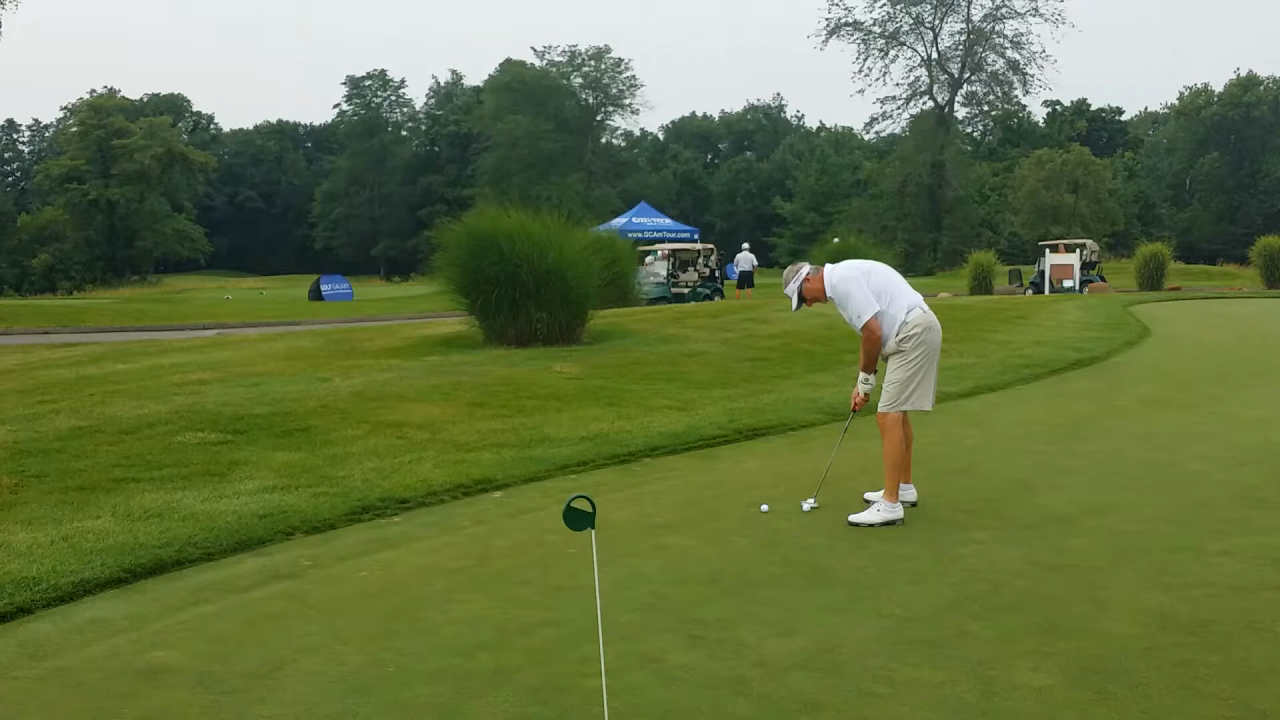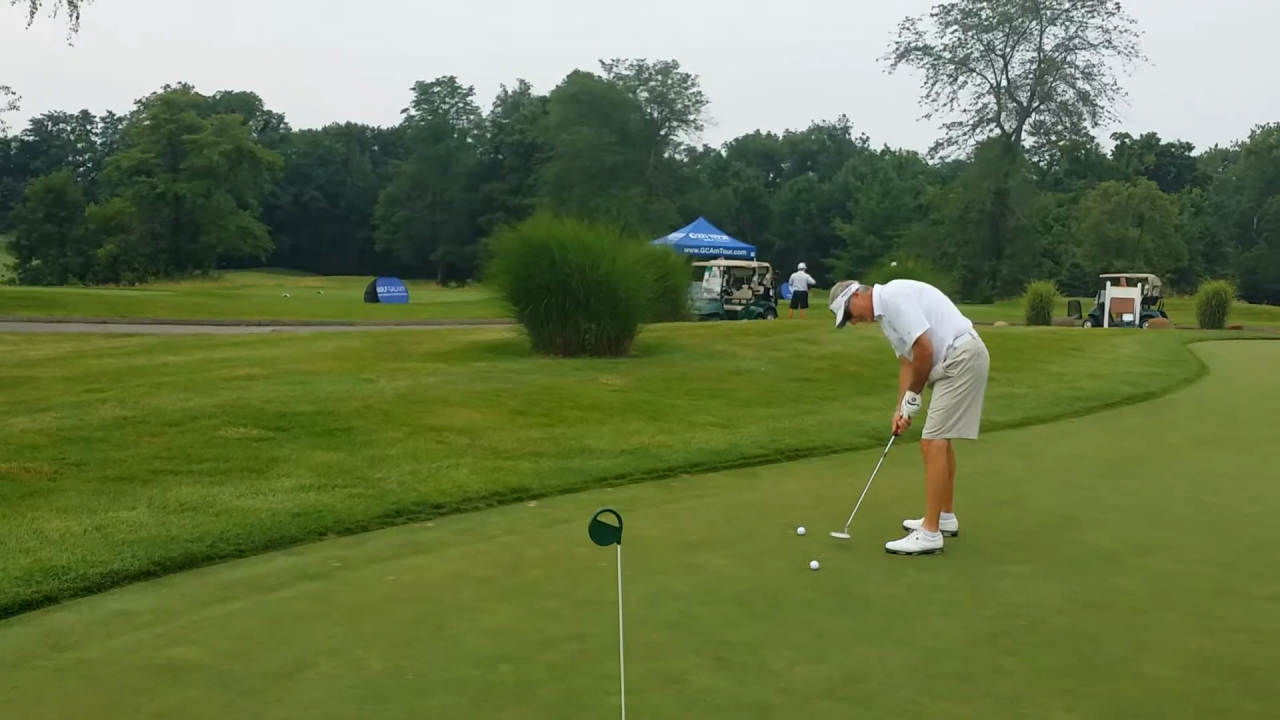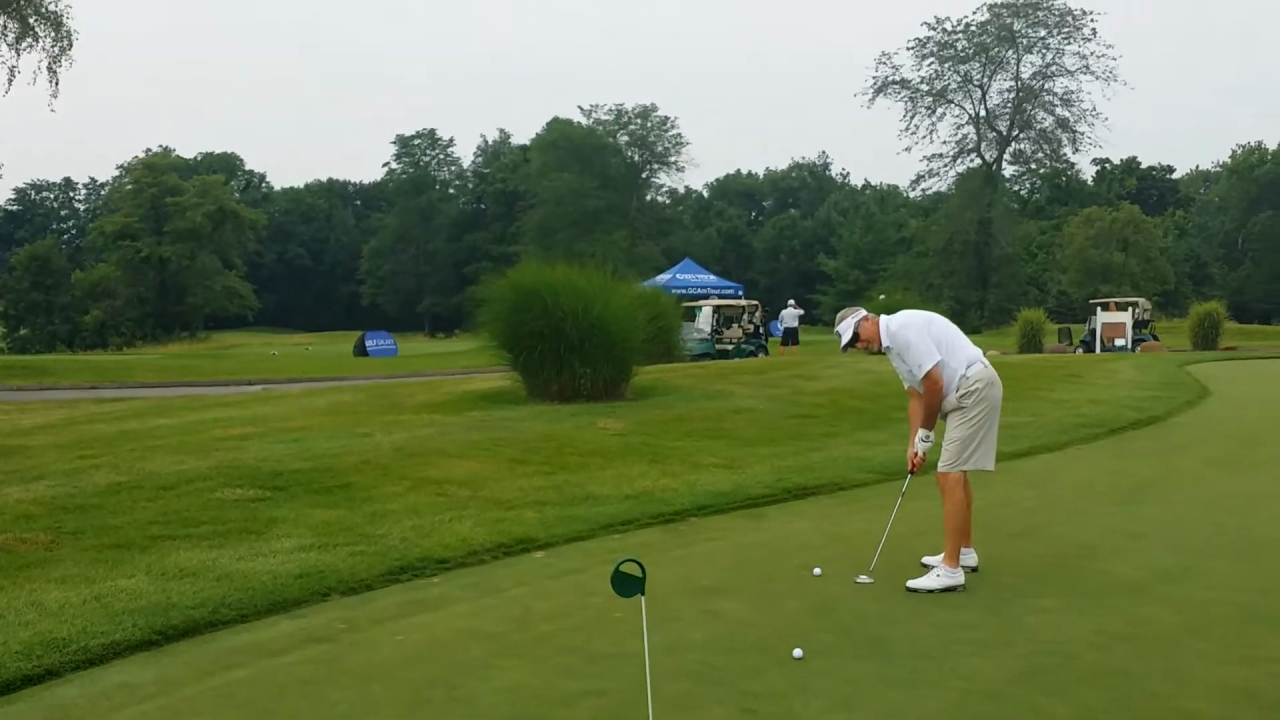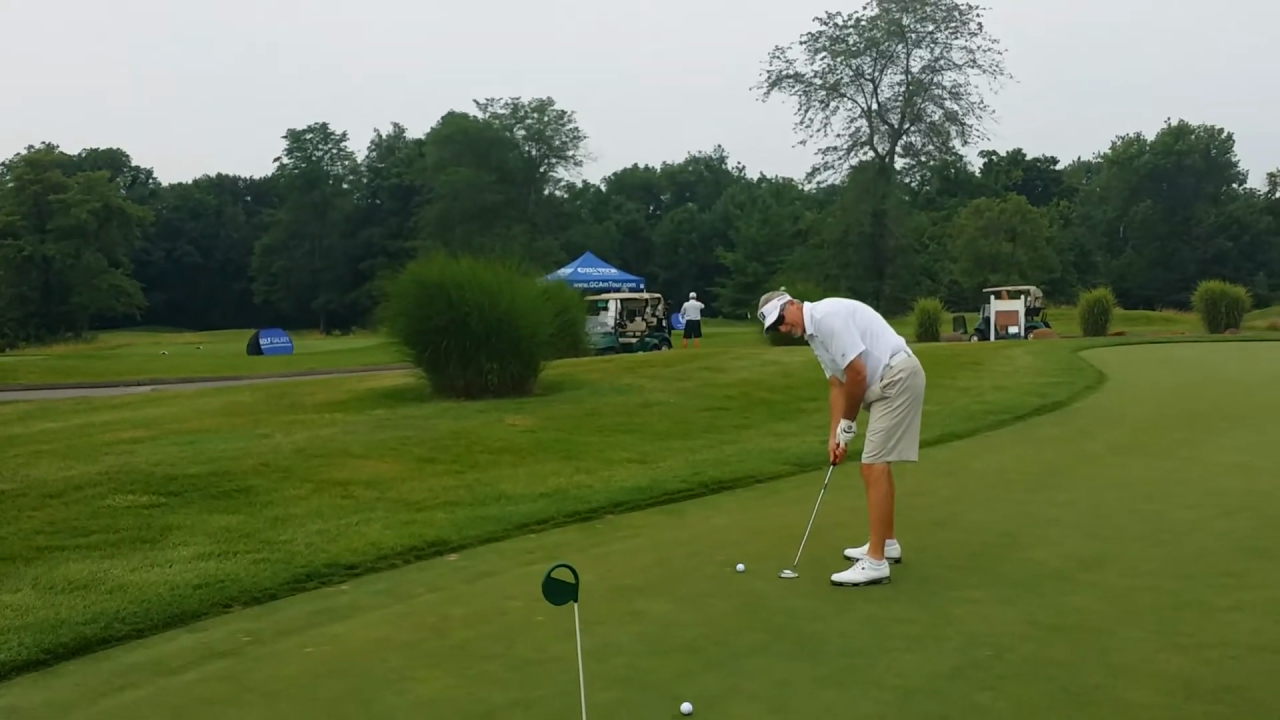
dt=0.5s
person 1, frame 1
left shoulder: (843, 279)
right shoulder: (841, 284)
left elbow: (873, 333)
right elbow: (868, 335)
left wrist: (866, 377)
right wrist: (860, 385)
left hip: (914, 332)
right hip: (913, 333)
left knee: (889, 416)
right knee: (897, 411)
left ankle: (890, 505)
right ankle: (904, 488)
person 1, frame 2
left shoulder: (893, 297)
right shoulder: (886, 313)
left elbow: (924, 349)
right elbow: (907, 361)
left wrist: (912, 396)
right wrist: (901, 408)
left hip: (962, 358)
right hip: (957, 361)
left knee: (932, 443)
right knee: (940, 439)
left ankle: (930, 533)
right ankle: (945, 517)
person 1, frame 3
left shoulder: (902, 328)
right shoulder: (892, 344)
left elbow: (934, 383)
right elbow: (916, 394)
left wrist: (925, 434)
right wrist: (913, 444)
left hip: (974, 388)
right hip: (966, 392)
left knee: (949, 476)
right knee: (956, 472)
left ankle: (951, 570)
right ankle: (963, 552)
person 1, frame 4
left shoulder: (828, 316)
right shoulder: (815, 333)
left elbow: (857, 374)
right elbow: (837, 384)
left wrist: (847, 425)
right wrist: (835, 434)
left hip: (897, 377)
right hip: (888, 382)
left knee: (873, 467)
right knee: (879, 463)
left ankle: (875, 561)
right ankle: (886, 543)
